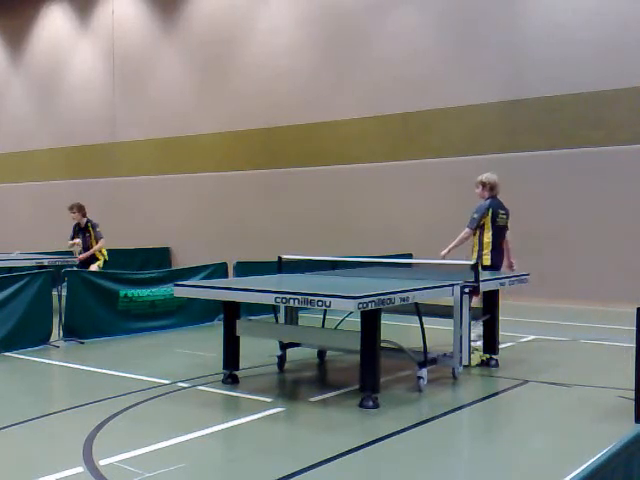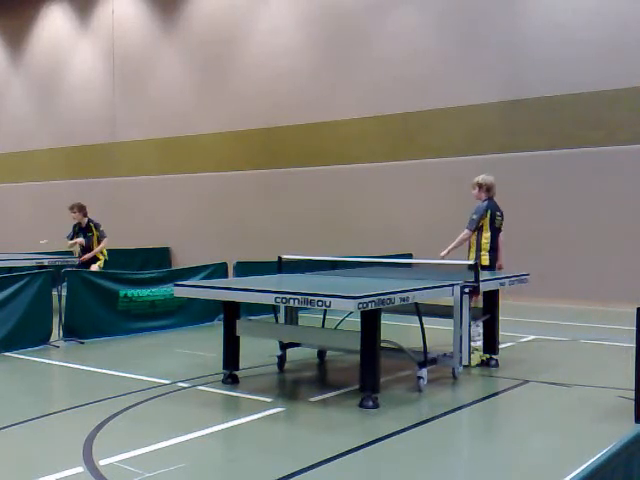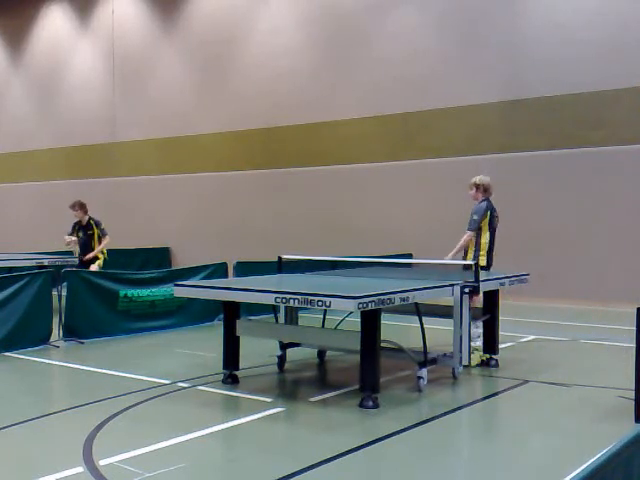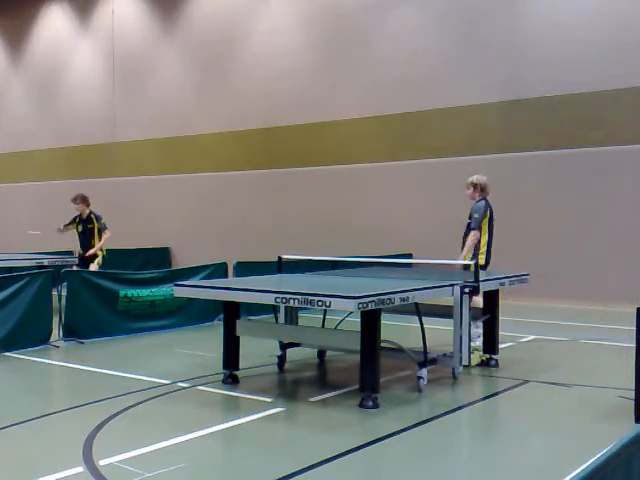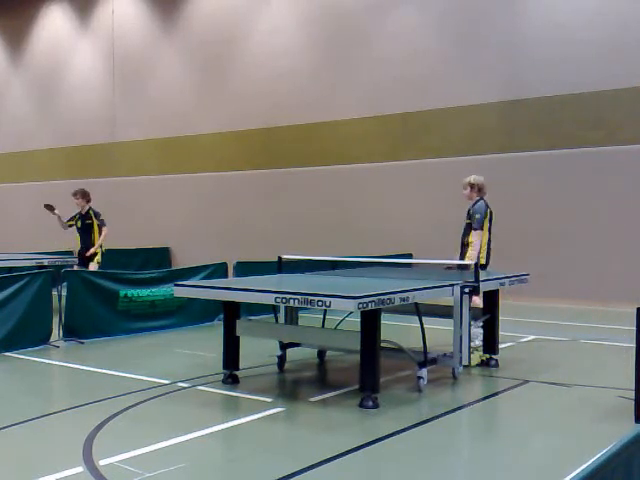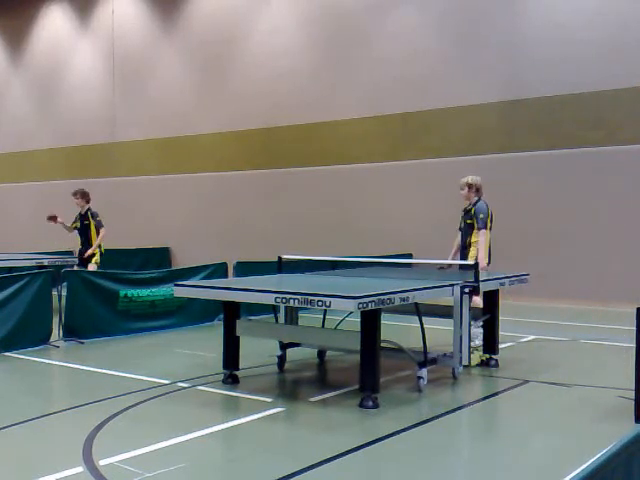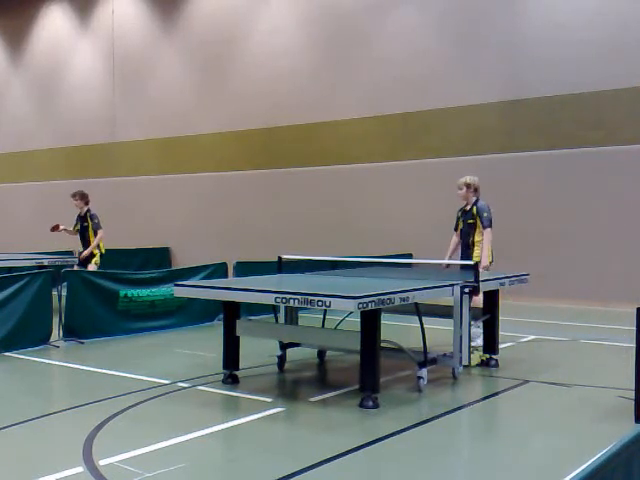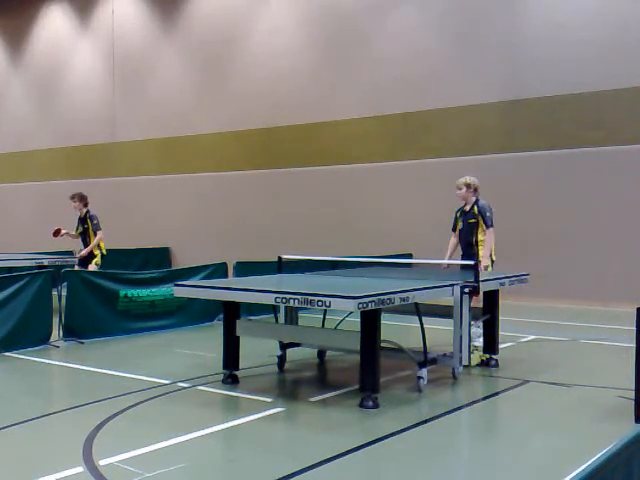
dt=0.1s
person 1, frame 1
left shoulder: (484, 207)
right shoulder: (502, 208)
left elbow: (468, 232)
right elbow: (505, 236)
left wrist: (448, 249)
right wrist: (509, 258)
left hip: (485, 258)
right hip: (495, 258)
left knee: (487, 297)
right knee: (481, 294)
right ankle: (478, 331)
person 1, frame 2
left shoulder: (482, 208)
right shoulder: (497, 209)
left elbow: (467, 233)
right elbow: (498, 236)
left wrist: (447, 251)
right wrist: (499, 259)
left hip: (481, 258)
right hip: (490, 258)
left knee: (487, 298)
right knee: (474, 294)
left ankle: (490, 339)
right ankle: (477, 331)
person 1, frame 3
left shoulder: (481, 208)
right shoulder: (491, 208)
left elbow: (470, 235)
left wrist: (451, 255)
left hip: (478, 259)
right hip: (484, 258)
left knee: (478, 296)
right knee: (470, 294)
right ankle: (476, 331)
person 1, frame 4
left shoulder: (479, 207)
right shoulder: (483, 206)
left elbow: (474, 235)
left wrist: (461, 257)
left hip: (475, 258)
right hip: (477, 258)
left knee: (473, 294)
right ankle: (476, 331)
person 1, frame 5
left shoulder: (480, 207)
right shoulder: (473, 208)
left elbow: (478, 234)
left wrist: (471, 259)
right wrist: (460, 258)
left hip: (476, 259)
right hip: (471, 259)
left knee: (470, 294)
right knee: (470, 294)
right ankle: (475, 330)
person 1, frame 6
left shoulder: (481, 207)
right shoulder: (467, 209)
left elbow: (483, 233)
right elbow: (461, 236)
left wrist: (481, 259)
right wrist: (451, 257)
left hip: (476, 258)
right hip: (468, 258)
left knee: (471, 293)
right ankle: (476, 329)
person 1, frame 7
left shoulder: (481, 207)
right shoulder: (462, 211)
left elbow: (487, 233)
right elbow: (457, 236)
left wrist: (485, 258)
right wrist: (447, 257)
left hip: (478, 258)
right hip: (466, 258)
left knee: (475, 293)
right ankle: (475, 327)
person 1, frame 8
left shoulder: (482, 207)
right shoulder: (460, 212)
left elbow: (490, 232)
right elbow: (455, 237)
left wrist: (486, 257)
right wrist: (446, 258)
left hip: (480, 257)
right hip: (467, 258)
right ankle: (476, 328)
